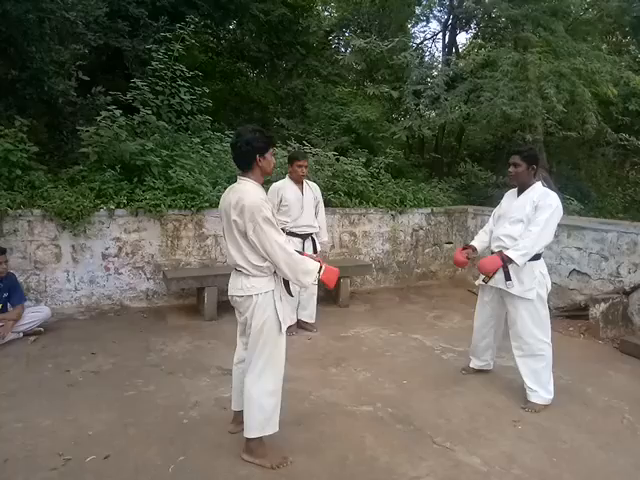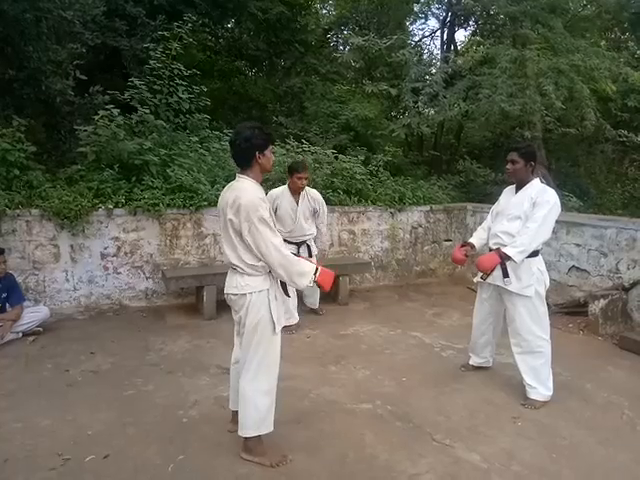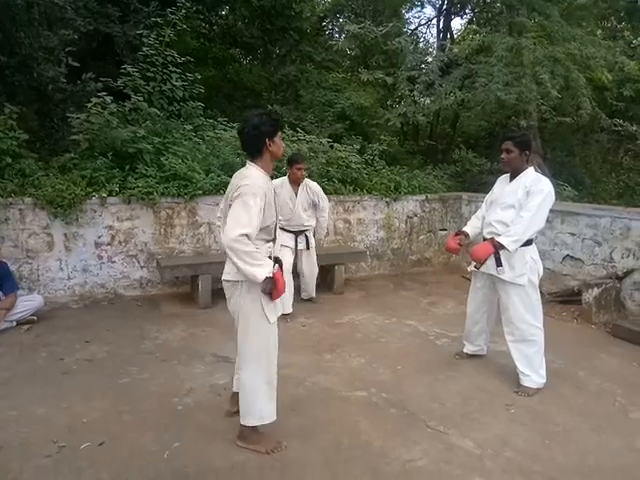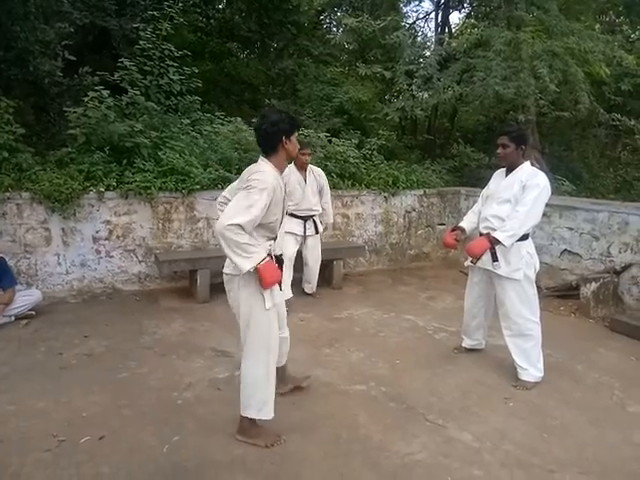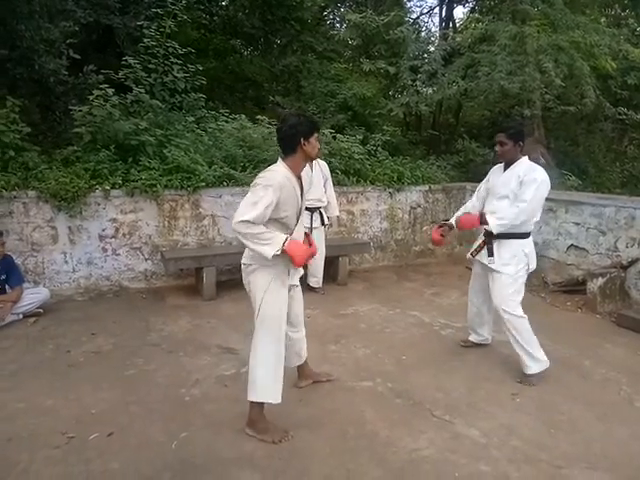
dt=0.3s
person 1, frame 1
left shoulder: (232, 194)
right shoulder: (254, 200)
right elbow: (279, 250)
left wrist: (299, 258)
right wrist: (318, 270)
left hip: (243, 283)
right hip: (261, 290)
left knee: (247, 353)
right knee: (265, 363)
left ankle: (240, 416)
right ankle: (254, 444)
person 1, frame 2
left shoulder: (231, 192)
right shoulder: (251, 198)
right elbow: (274, 252)
left wrist: (299, 264)
right wrist: (315, 273)
left hip: (240, 283)
right hip: (257, 289)
left knee: (244, 354)
right knee: (261, 362)
left ankle: (239, 415)
right ankle: (252, 442)
person 1, frame 3
left shoulder: (247, 176)
right shoulder: (255, 185)
left elbow: (227, 221)
right elbow: (234, 238)
right wrist: (268, 272)
left hip: (250, 273)
right hip: (250, 279)
left knee: (255, 344)
right knee: (260, 349)
left ankle: (239, 398)
right ankle: (249, 429)
person 1, frame 4
left shoulder: (258, 172)
right shoulder: (265, 182)
left elbow: (225, 201)
right elbow: (226, 226)
right wrist: (259, 261)
left hip: (257, 266)
right hip: (249, 273)
left knee: (277, 325)
right knee: (260, 343)
left ankle: (282, 378)
right ankle: (249, 424)
person 1, frame 5
left shoulder: (297, 177)
right shoulder: (272, 180)
right elbow: (242, 223)
left wrist: (300, 242)
right wrist: (285, 245)
left hip: (285, 261)
right hip: (264, 263)
left knee: (294, 318)
right knee: (270, 332)
left ankle: (303, 371)
right ankle: (257, 416)
person 2, frame 1
left shoulder: (547, 199)
right shoulder: (509, 196)
left elbow: (536, 237)
right elbow: (491, 225)
left wrist: (505, 257)
right wrist: (474, 247)
left hip: (525, 273)
right hip: (497, 268)
left knee: (530, 334)
right knee: (485, 320)
left ankle: (540, 393)
right ankle: (480, 361)
person 2, frame 2
left shoulder: (545, 196)
right shoulder: (508, 192)
left elbow: (533, 234)
right elbow: (490, 222)
left wrist: (503, 255)
right wrist: (472, 244)
left hip: (523, 270)
right hip: (496, 265)
left knee: (529, 331)
right knee: (484, 317)
left ankle: (539, 390)
right ankle: (480, 358)
person 2, frame 3
left shoulder: (540, 185)
right shoulder: (502, 181)
left elbow: (528, 223)
right elbow: (484, 211)
left wrist: (497, 244)
right wrist: (466, 234)
left hip: (517, 259)
right hip: (489, 255)
left knee: (522, 320)
right knee: (478, 306)
left ankle: (532, 377)
right ankle: (474, 347)
person 2, frame 4
left shoulder: (535, 179)
right shoulder: (498, 176)
left elbow: (523, 218)
right elbow: (480, 206)
left wrist: (493, 239)
right wrist: (463, 228)
left hip: (513, 253)
right hip: (486, 249)
left knee: (519, 314)
right knee: (476, 301)
left ankle: (530, 371)
right ankle: (472, 341)
person 2, frame 5
left shoulder: (535, 175)
right shoulder: (497, 170)
left elbow: (522, 211)
right elbow: (478, 200)
left wrist: (483, 219)
right wrist: (452, 223)
left hip: (513, 249)
right hip: (489, 243)
left knee: (506, 306)
right knee: (478, 295)
left ankle: (534, 364)
right ankle: (479, 336)
person 3, frame 1
left shoulder: (314, 188)
right shoulder: (278, 188)
left elbow: (320, 216)
left wrist: (322, 241)
left hip: (310, 240)
right hip: (288, 240)
left knee: (310, 282)
left ankle: (305, 319)
person 3, frame 2
left shoulder: (314, 196)
right shoulder: (275, 195)
left elbow: (321, 221)
left wrist: (321, 244)
left hip: (306, 245)
right hip: (285, 246)
left ankle: (313, 304)
right ankle: (290, 320)
person 3, frame 3
left shoulder: (313, 188)
right shoulder: (276, 186)
left elbow: (323, 212)
left wrist: (320, 234)
left hip: (305, 235)
right hip: (283, 236)
left knee: (310, 270)
right knee: (284, 271)
left ankle: (309, 294)
right ankle: (284, 309)
person 3, frame 4
left shoulder: (318, 173)
right shoulder: (284, 174)
left elbow: (325, 199)
left wrist: (326, 221)
left hip: (312, 222)
right hip: (291, 222)
left knee: (313, 259)
right knee: (286, 257)
left ankle: (310, 288)
right ankle: (284, 295)
person 3, frame 5
left shoulder: (322, 165)
left elbow: (329, 191)
left wrist: (332, 214)
left hip: (318, 214)
left knee: (318, 251)
left ankle: (314, 283)
